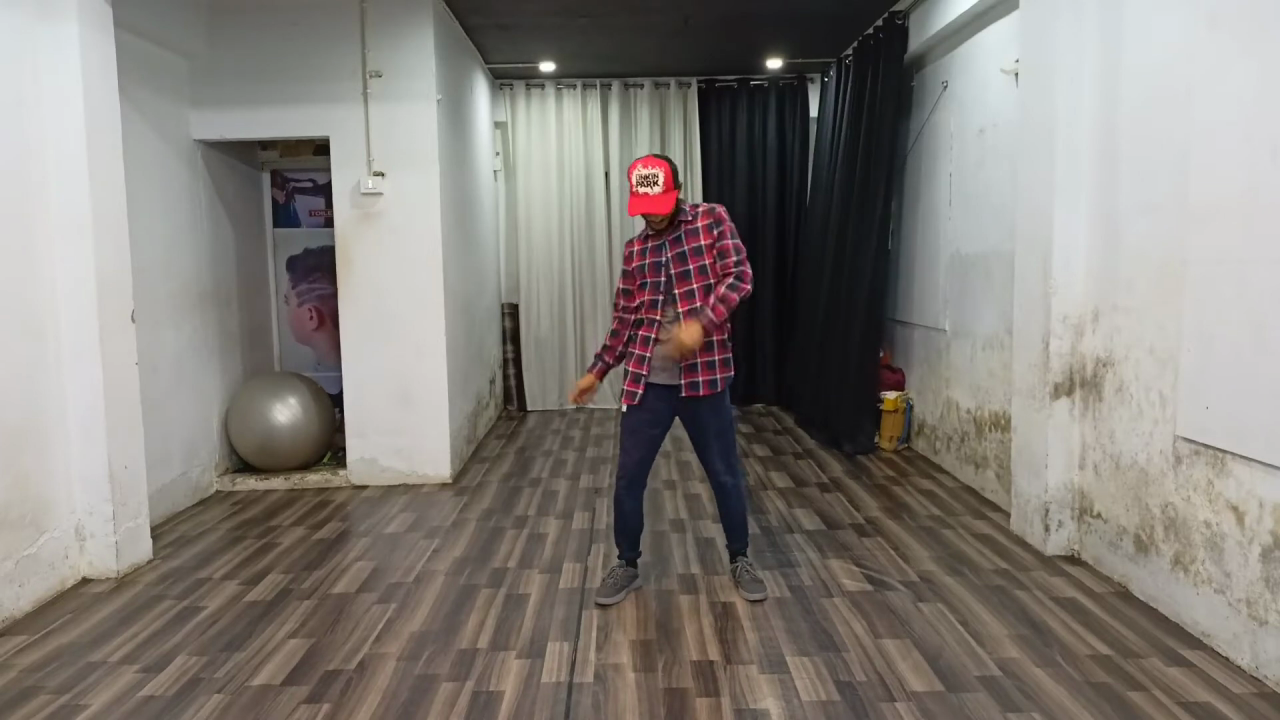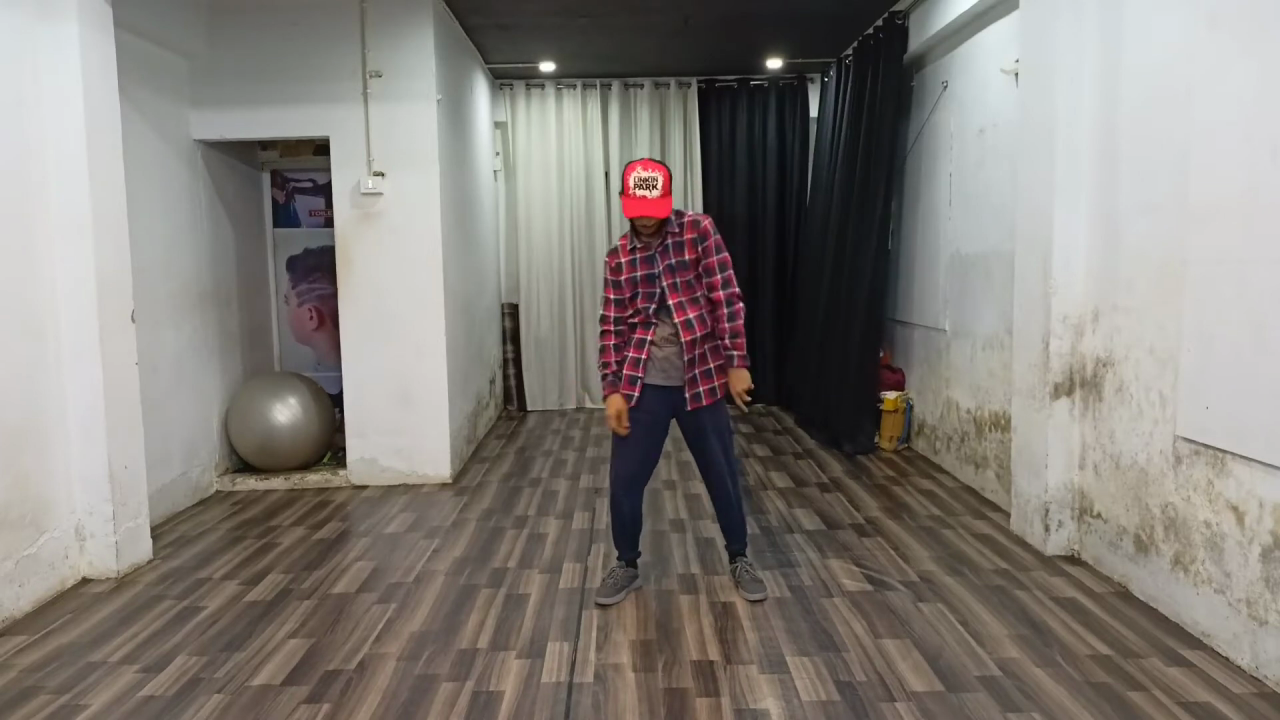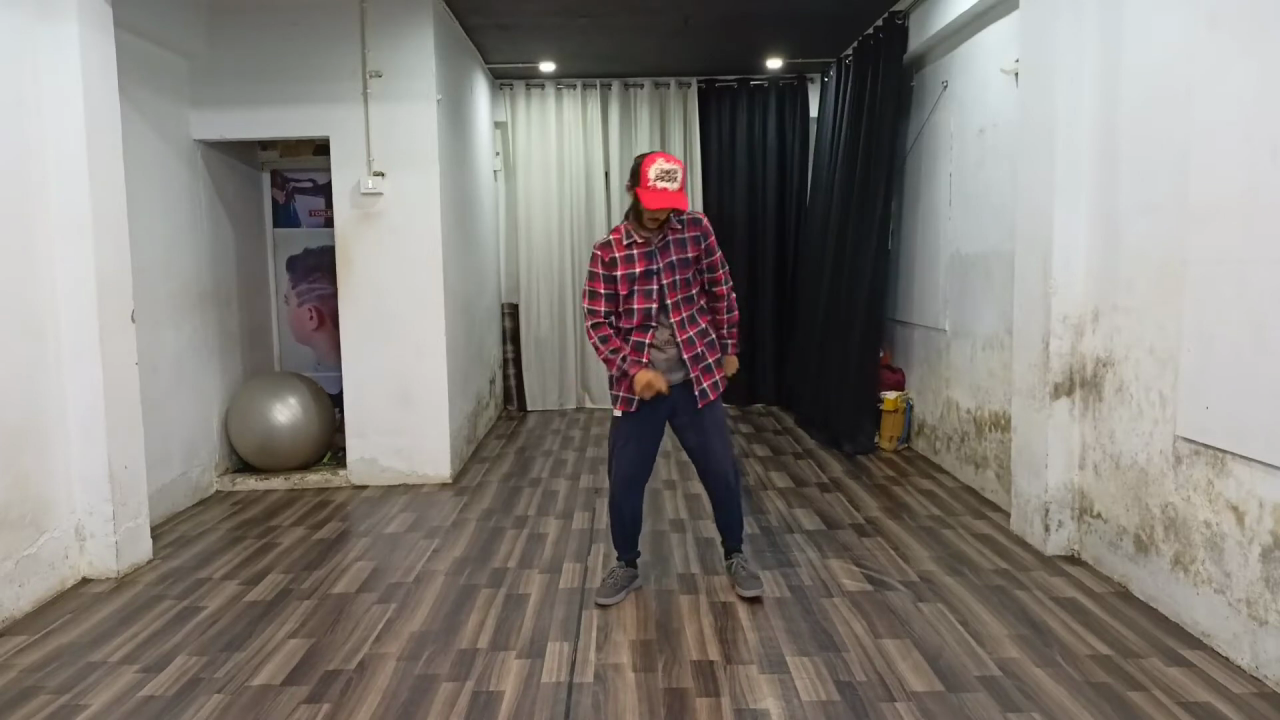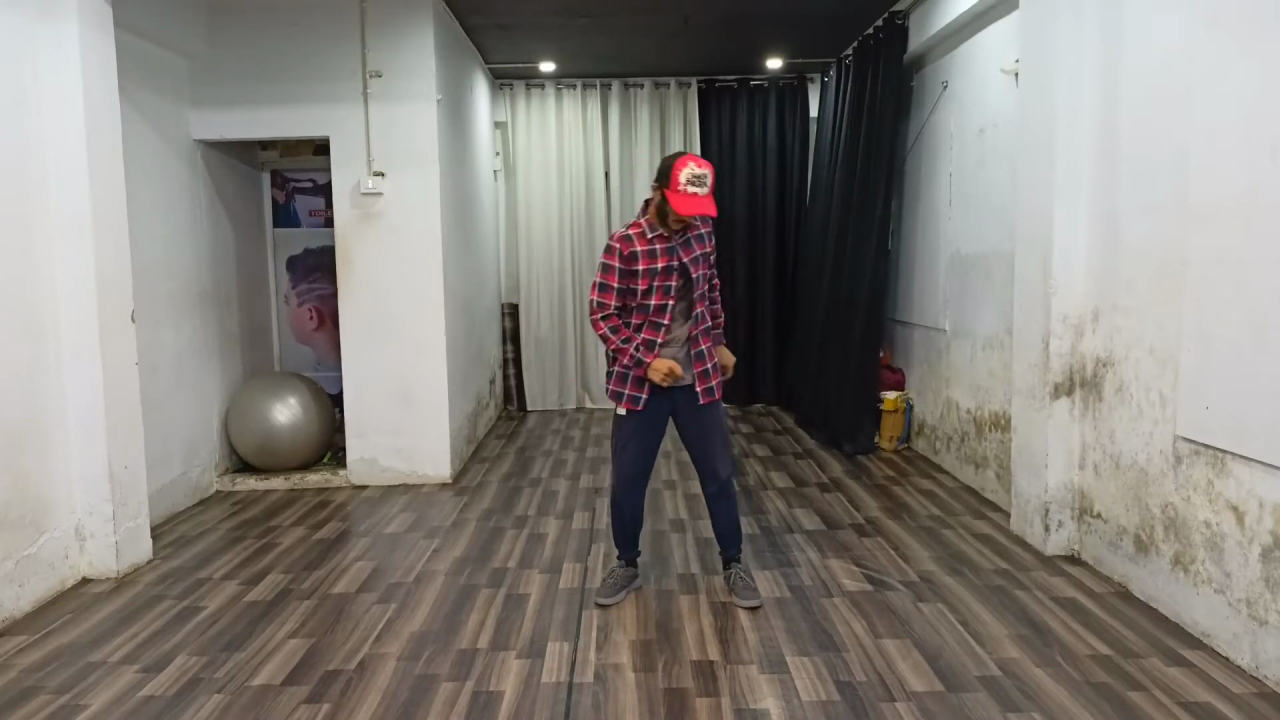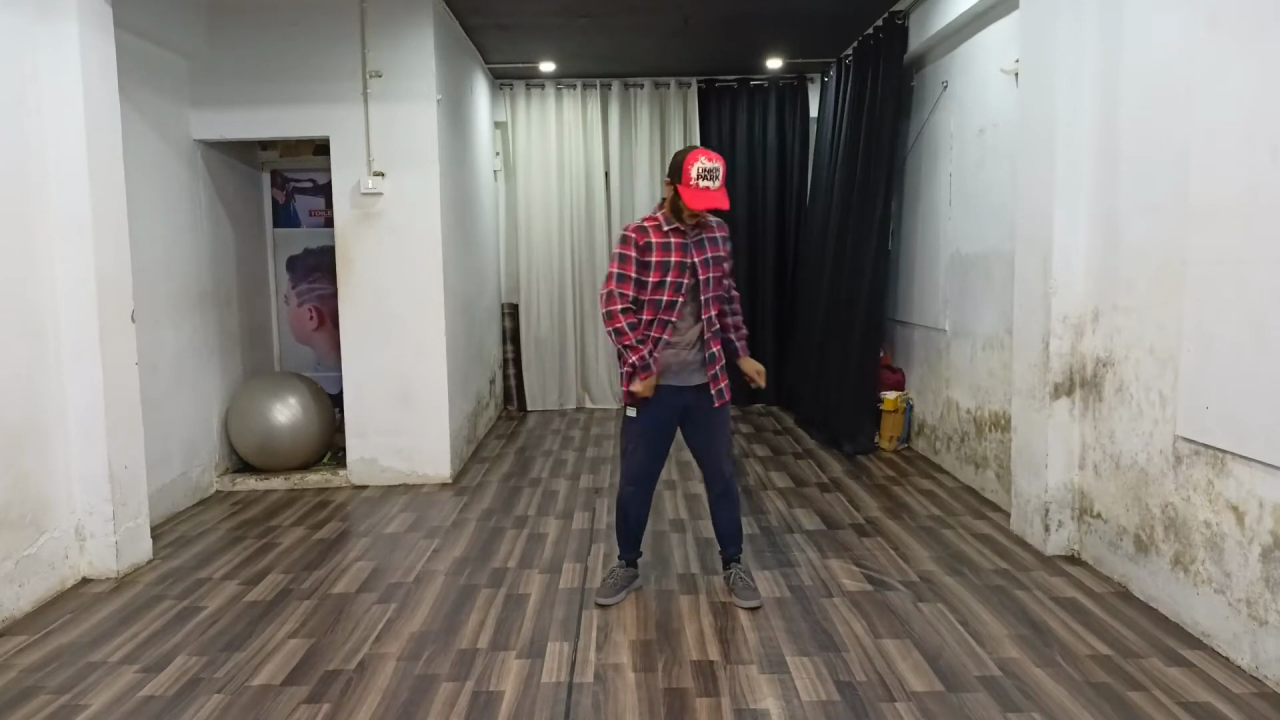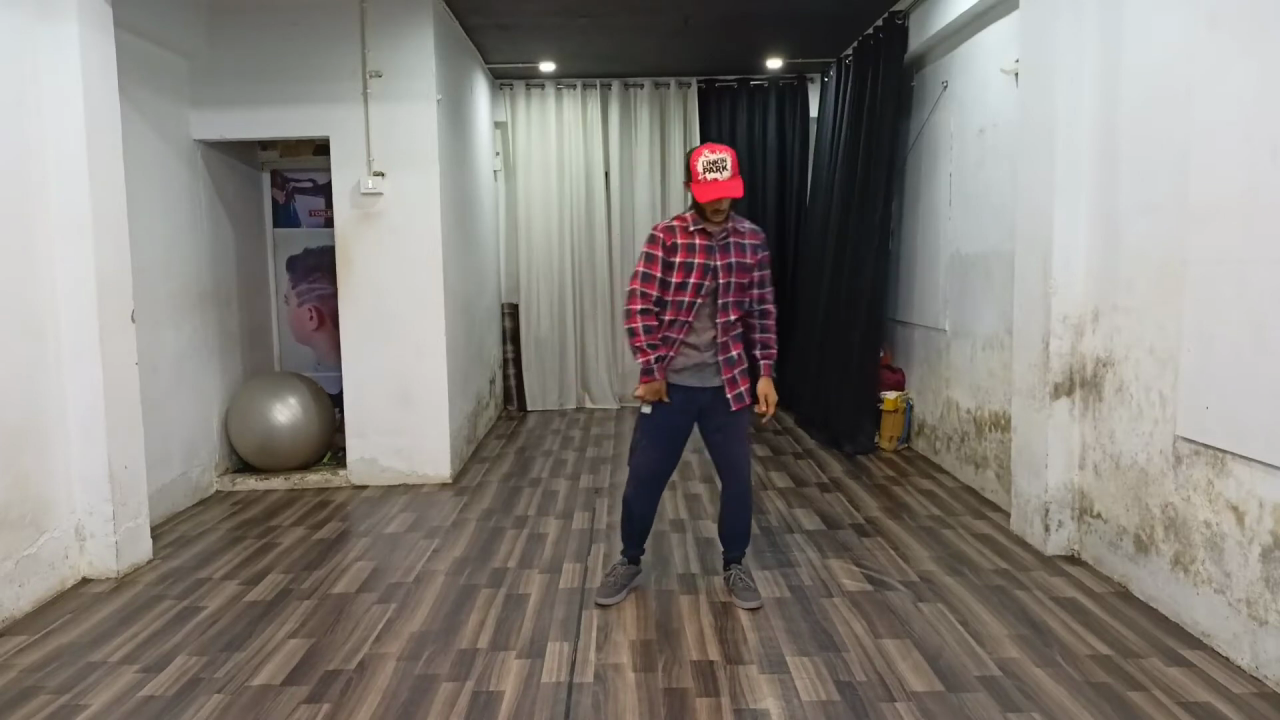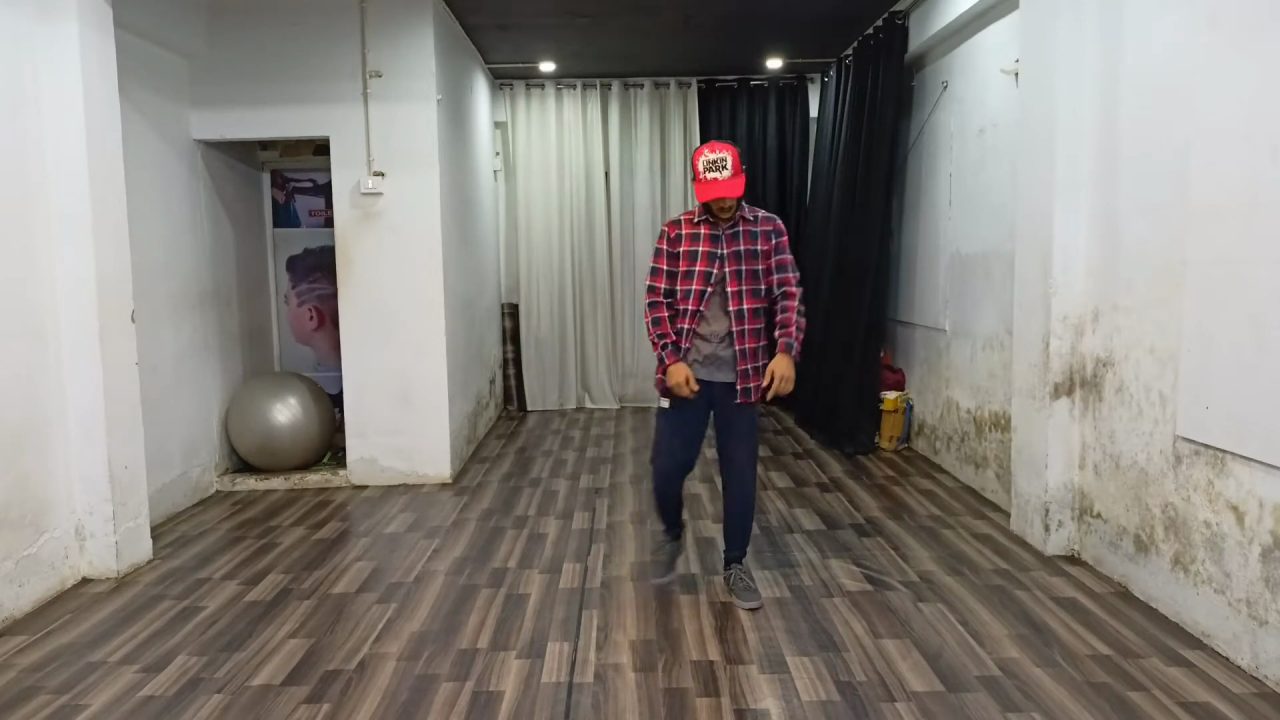
dt=0.2s
person 1, frame 1
left shoulder: (712, 219)
right shoulder: (635, 248)
left elbow: (739, 278)
right elbow: (626, 318)
left wrist: (700, 323)
right wrist: (596, 372)
left hip: (704, 374)
right hip: (646, 380)
left knee: (726, 473)
right knee: (629, 476)
left ankle: (739, 559)
right ankle: (627, 565)
person 1, frame 2
left shoulder: (697, 230)
right shoulder: (618, 257)
left elbow: (726, 296)
right elbow: (611, 329)
left wrist: (737, 363)
right wrist: (613, 391)
left hip: (700, 378)
right hip: (642, 383)
left knee: (722, 474)
right knee: (625, 479)
left ankle: (739, 558)
right ankle: (627, 564)
person 1, frame 3
left shoulder: (696, 229)
right shoulder: (610, 251)
left elbow: (721, 290)
right elbow: (597, 321)
left wrist: (727, 348)
right wrist: (633, 370)
left hip: (697, 377)
right hip: (639, 383)
left knee: (722, 471)
right knee: (625, 480)
left ankle: (735, 555)
right ankle: (626, 565)
person 1, frame 4
left shoulder: (701, 231)
right shoulder: (625, 244)
right elbow: (603, 314)
left wrist: (717, 342)
right wrist: (647, 361)
left hip: (698, 378)
right hip: (640, 380)
left knee: (718, 473)
right knee: (628, 477)
left ankle: (733, 563)
right ankle: (627, 565)
person 1, frame 5
left shoulder: (716, 236)
right shoulder: (639, 237)
right elbow: (616, 307)
left wrist: (743, 353)
right wrist: (641, 369)
left hip: (707, 380)
right hip: (654, 383)
left knee: (722, 474)
right knee: (636, 479)
left ankle: (733, 565)
right ankle: (627, 565)
person 1, frame 6
left shoulder: (752, 240)
right shoulder: (667, 237)
left elbow: (762, 311)
right elbow: (640, 307)
left wrist: (765, 374)
right wrist: (652, 373)
left hip: (728, 381)
right hip: (670, 382)
left knee: (738, 477)
right knee: (645, 477)
left ankle: (734, 565)
right ankle: (628, 564)
person 1, frame 7
left shoulder: (768, 228)
right shoulder: (677, 232)
left elbow: (787, 294)
right elbow: (657, 299)
left wrist: (785, 352)
right wrist: (670, 359)
left hip: (743, 374)
right hip: (687, 373)
left knee: (740, 474)
right knee: (668, 466)
left ankle: (734, 564)
right ankle: (672, 536)
